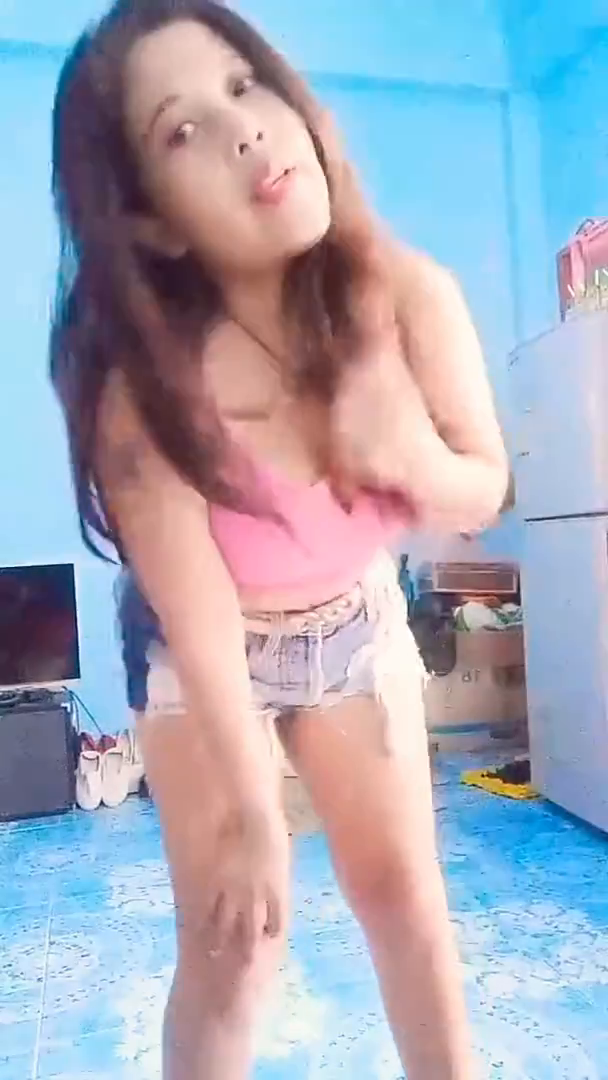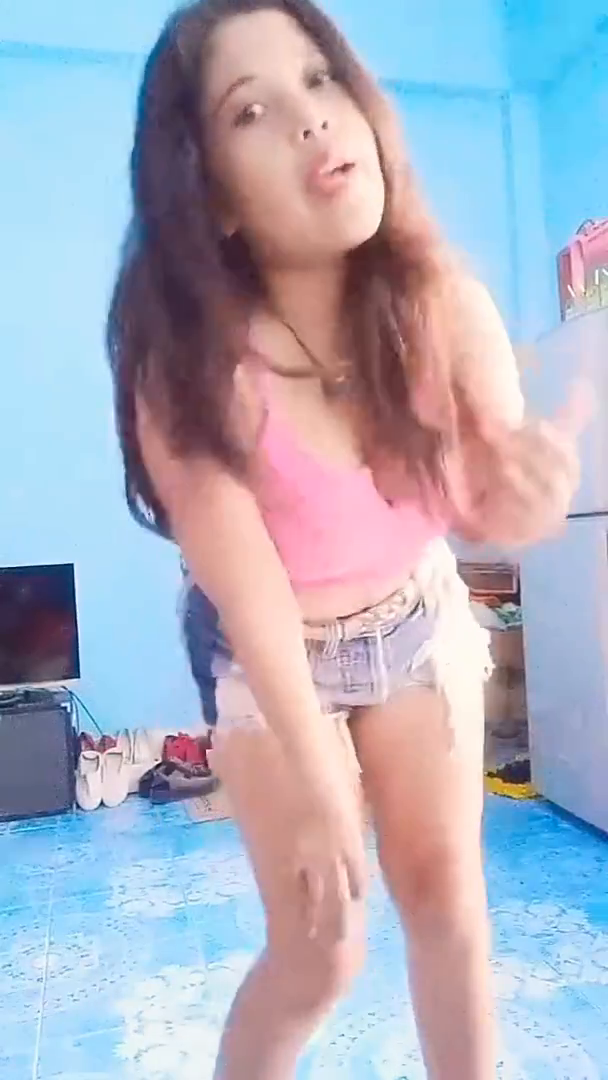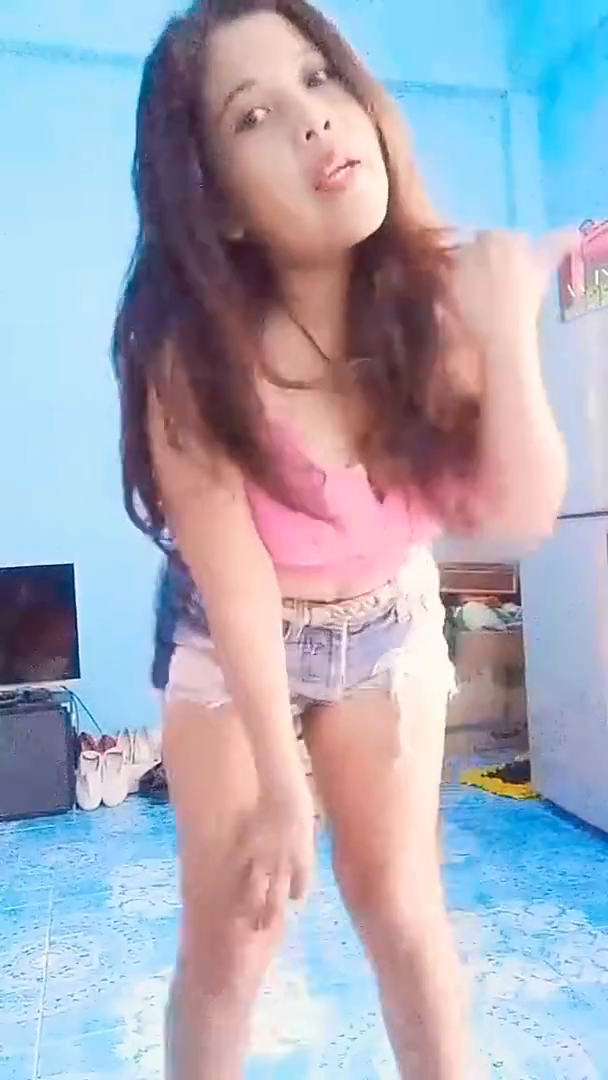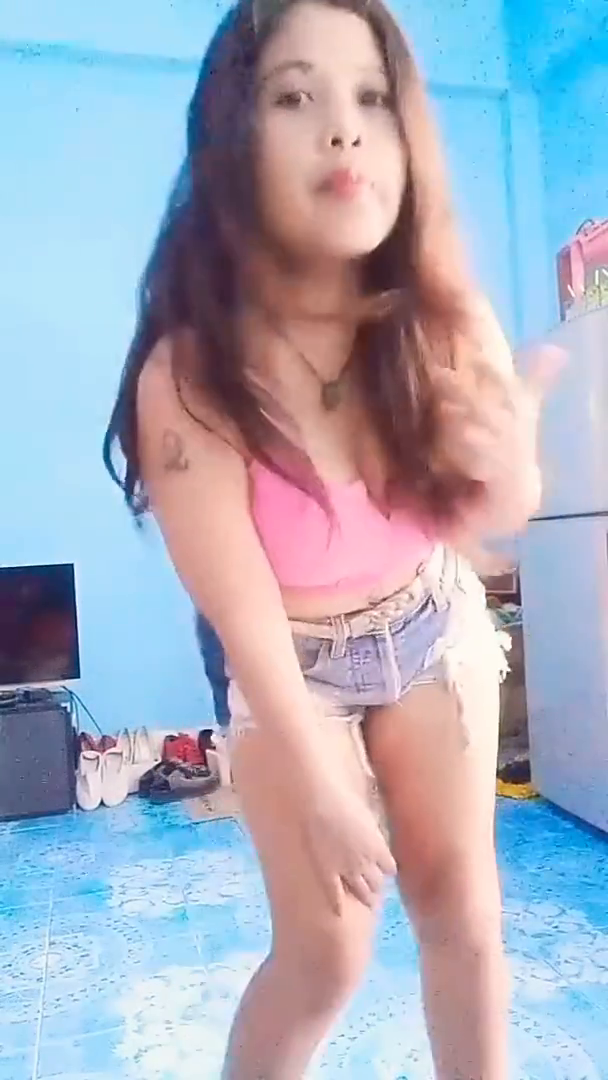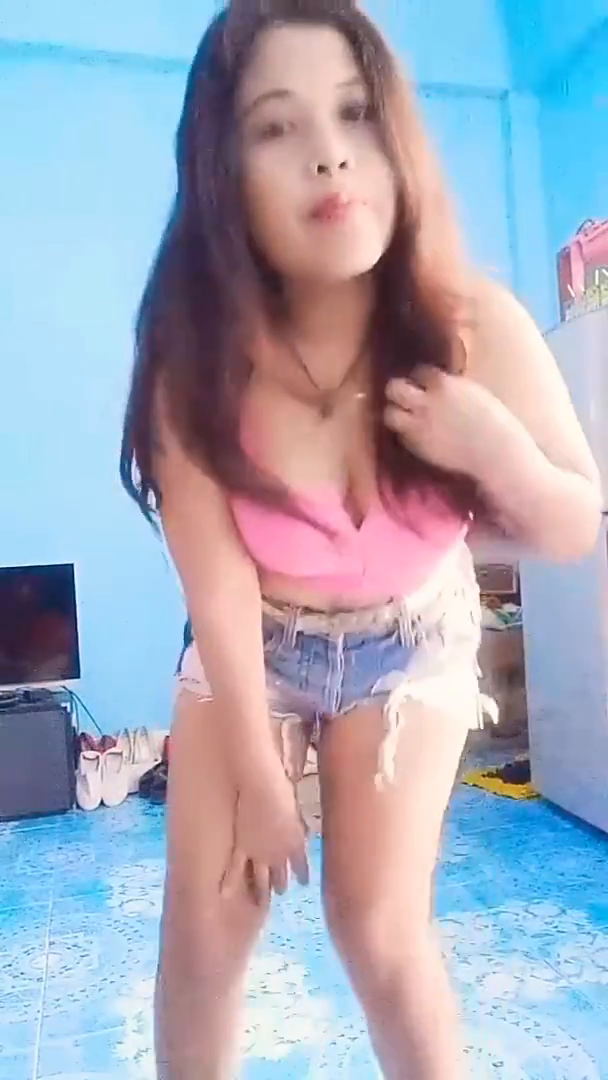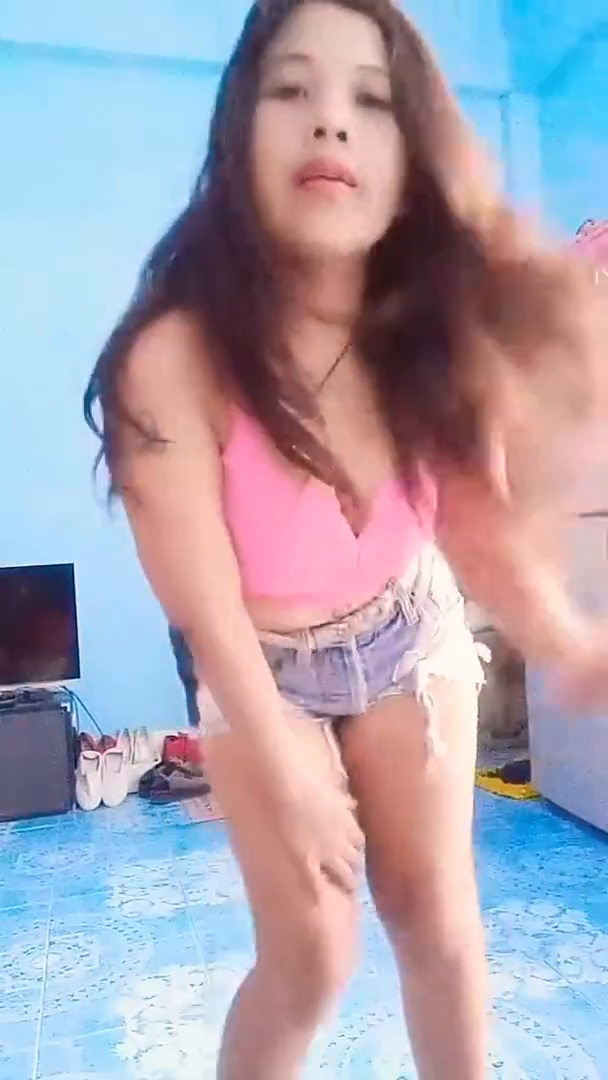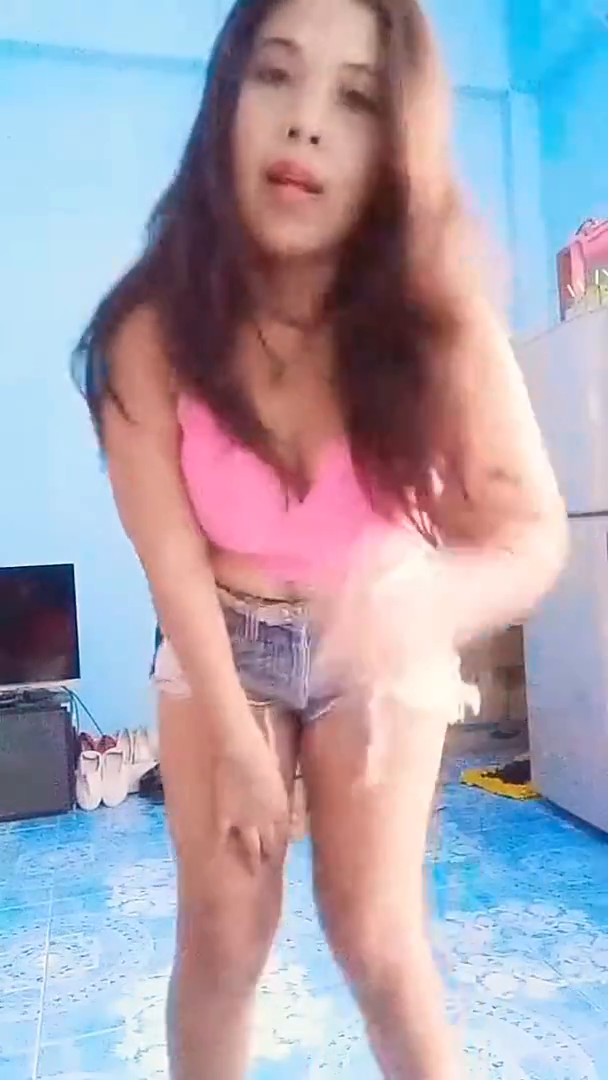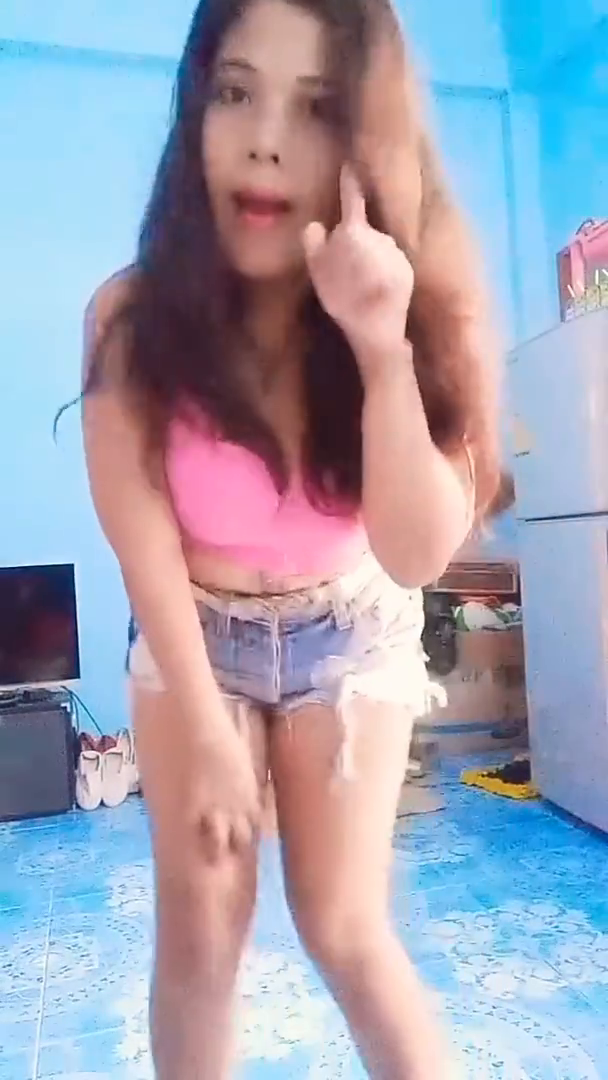
dt=0.5s
person 1, frame 1
left shoulder: (408, 296)
right shoulder: (148, 380)
left elbow: (477, 501)
right elbow: (198, 618)
left wrist: (412, 455)
right wrist: (252, 819)
left hip: (357, 632)
right hip: (205, 661)
left knee: (406, 898)
right knee: (232, 940)
person 1, frame 2
left shoulder: (444, 306)
right shoulder: (191, 362)
left elbow: (500, 525)
right elbow: (249, 596)
left wrist: (538, 488)
right wrist: (319, 796)
left hip: (421, 626)
right hip: (272, 661)
left knee: (448, 897)
right knee: (321, 946)
person 1, frame 3
left shoulder: (443, 299)
right shoulder: (199, 355)
left elbow: (524, 516)
right elbow: (235, 589)
left wrist: (510, 345)
right wrist: (279, 789)
left hip: (389, 634)
right hip: (230, 648)
left knee: (400, 909)
right knee: (228, 932)
person 1, frame 4
left shoulder: (447, 319)
right shoulder: (186, 377)
left elbow: (494, 519)
right elbow: (245, 614)
left wrist: (509, 462)
right wrist: (323, 799)
left hip: (434, 628)
right hip: (290, 665)
left knee: (463, 906)
right knee: (327, 951)
person 1, frame 5
left shoulder: (473, 330)
right shoulder: (197, 372)
right elbow: (221, 596)
left wrist: (502, 456)
right wrist: (257, 776)
left hip: (412, 648)
right hip: (254, 651)
left knee: (377, 931)
right knee: (204, 928)
person 1, frame 6
left shoulder: (440, 342)
right shoulder: (174, 359)
left elbow: (478, 531)
right elbow: (207, 611)
right wrist: (292, 787)
left hip: (408, 636)
right hip: (262, 671)
left knee: (440, 918)
right knee: (312, 953)
person 1, frame 7
left shoulder: (431, 314)
right shoulder: (153, 329)
left elbow: (536, 535)
right elbow: (172, 557)
left wrist: (440, 606)
right wrist: (239, 747)
left hip: (388, 640)
right hip: (219, 643)
left knee: (374, 939)
right knee: (221, 936)
person 1, frame 8
left shoulder: (398, 308)
right shoulder: (135, 317)
left elbow: (420, 553)
right elbow: (146, 550)
left wrist: (383, 349)
right wrist: (210, 739)
left hip: (350, 638)
right hip: (195, 638)
left knee: (345, 931)
right knee: (200, 927)
